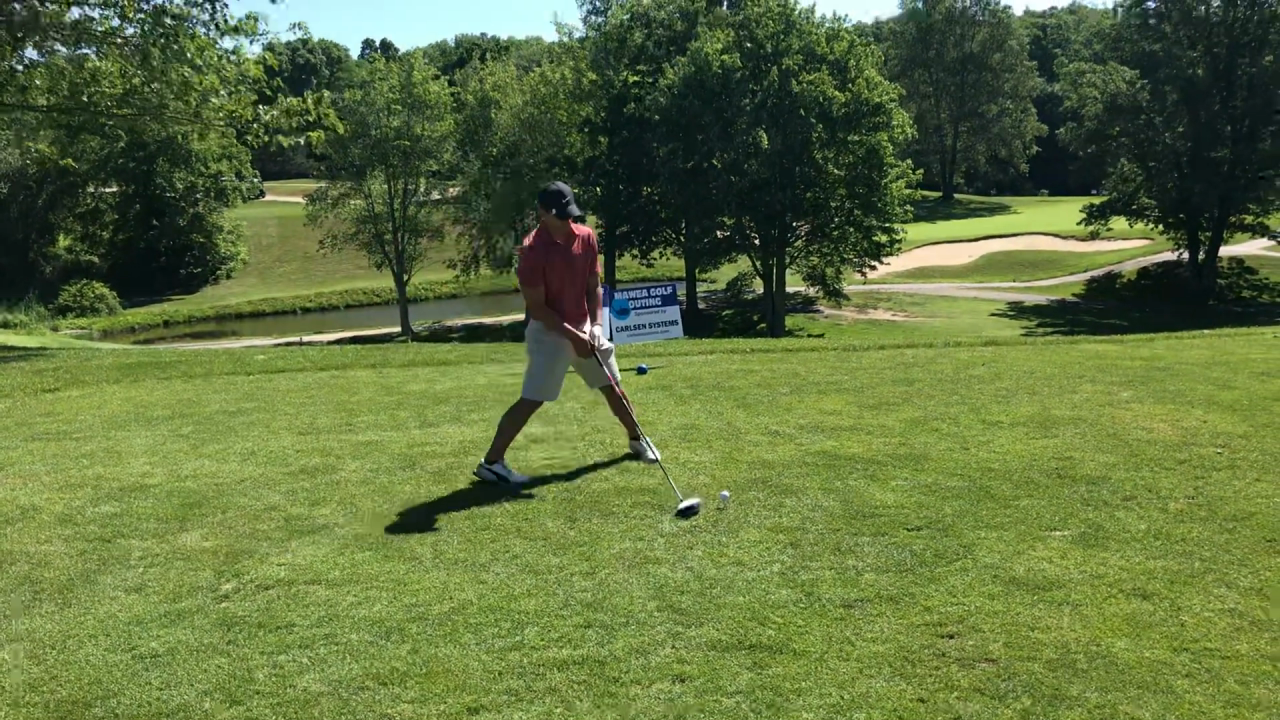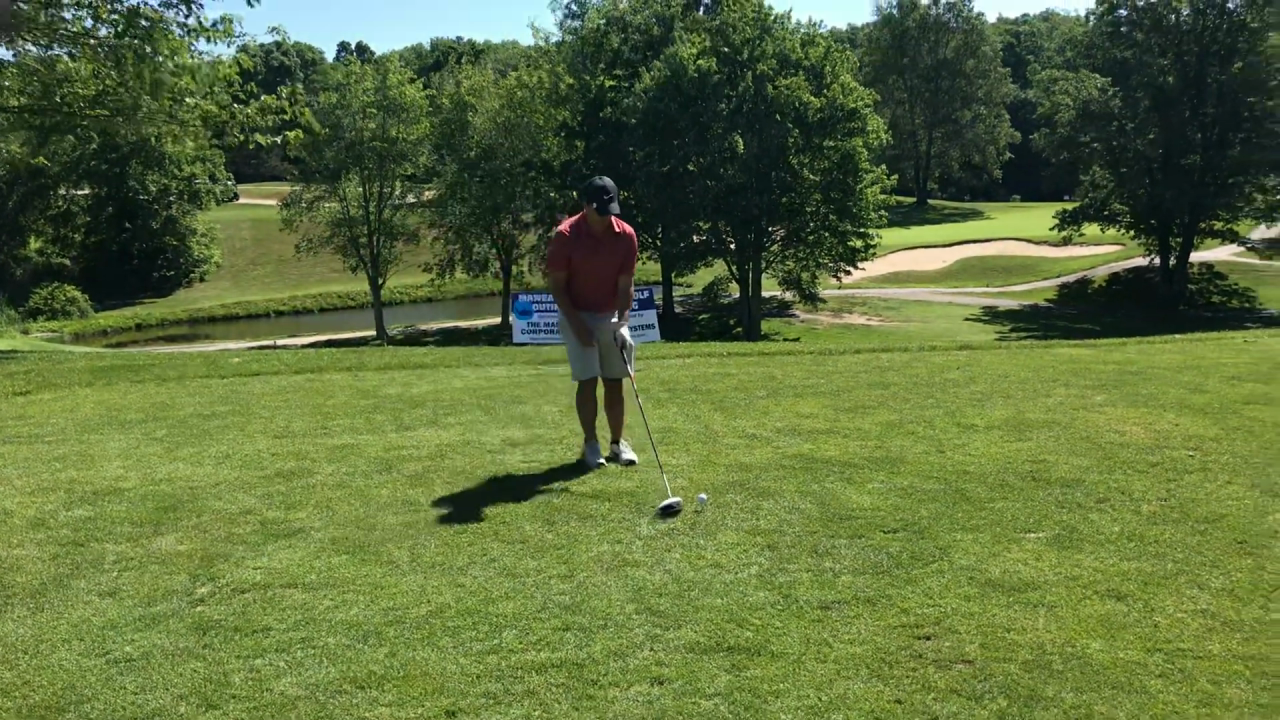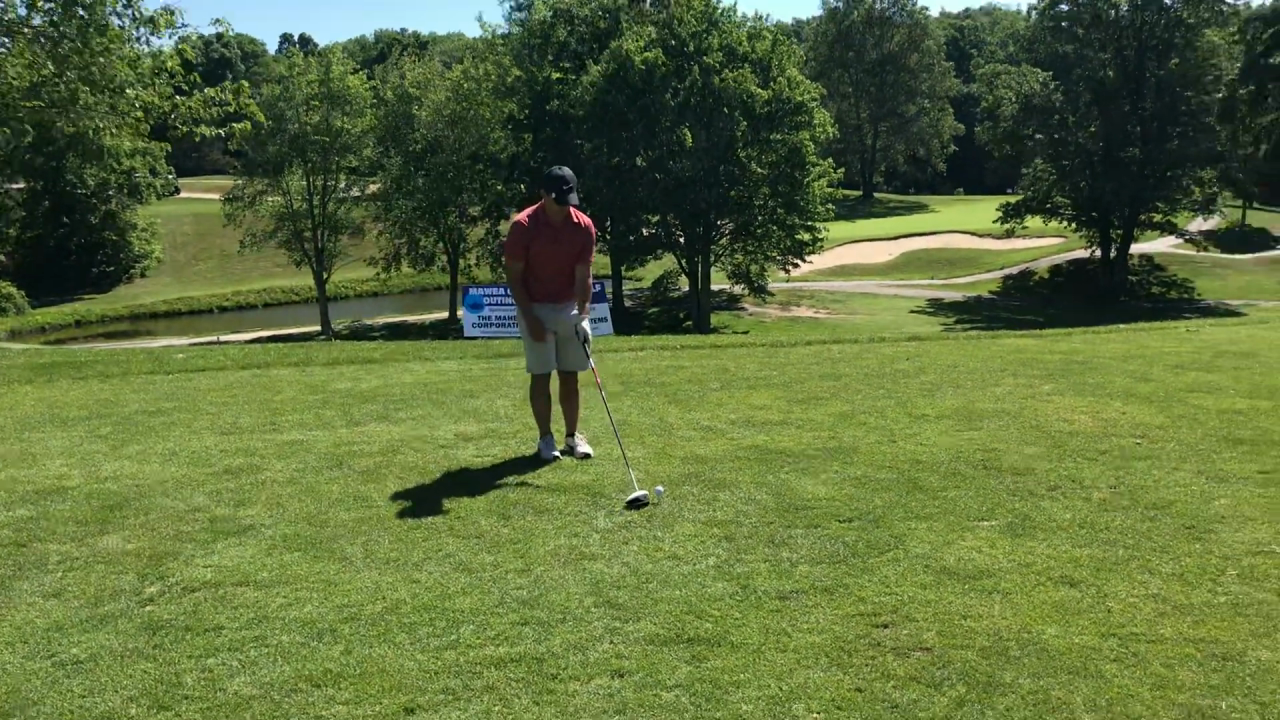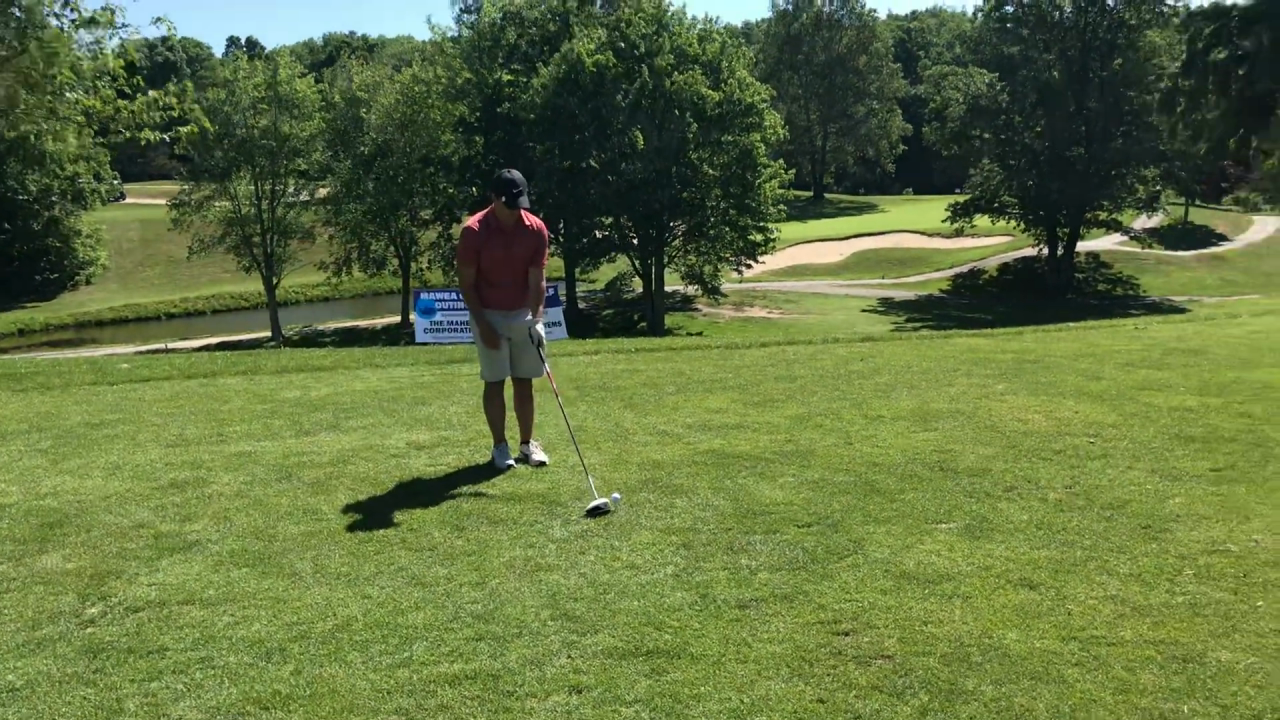
dt=0.5s
person 1, frame 1
left shoulder: (585, 237)
right shoulder: (533, 250)
left elbow: (594, 286)
right elbow: (538, 307)
left wrist: (594, 325)
right wrist: (573, 335)
left hip: (585, 326)
right hip: (550, 332)
left knee: (611, 386)
right knee: (533, 399)
left ankle: (637, 439)
right ankle: (492, 463)
person 1, frame 2
left shoulder: (626, 235)
right shoulder: (565, 235)
left elbow: (625, 286)
right elbow: (557, 287)
left wrist: (622, 323)
right wrist: (578, 324)
left hip: (611, 316)
right hip: (576, 316)
left knee: (615, 382)
right knee: (587, 381)
left ankle: (617, 442)
right ankle: (590, 442)
person 1, frame 3
left shoulder: (584, 226)
right shoulder: (523, 226)
left elbow: (584, 276)
right elbow: (514, 277)
left wrist: (584, 316)
right wrist: (530, 318)
left hip: (569, 308)
right hip: (534, 309)
left knee: (569, 376)
right knee: (540, 375)
left ankle: (572, 436)
right ankle: (545, 437)
person 1, frame 4
left shoulder: (536, 229)
right shoulder: (473, 231)
left elbow: (537, 279)
right elbow: (466, 284)
left wrist: (537, 319)
right wrist: (483, 325)
left hip: (523, 314)
right hip: (488, 315)
left knee: (524, 382)
right knee: (494, 382)
left ankle: (527, 443)
right ankle: (499, 446)
